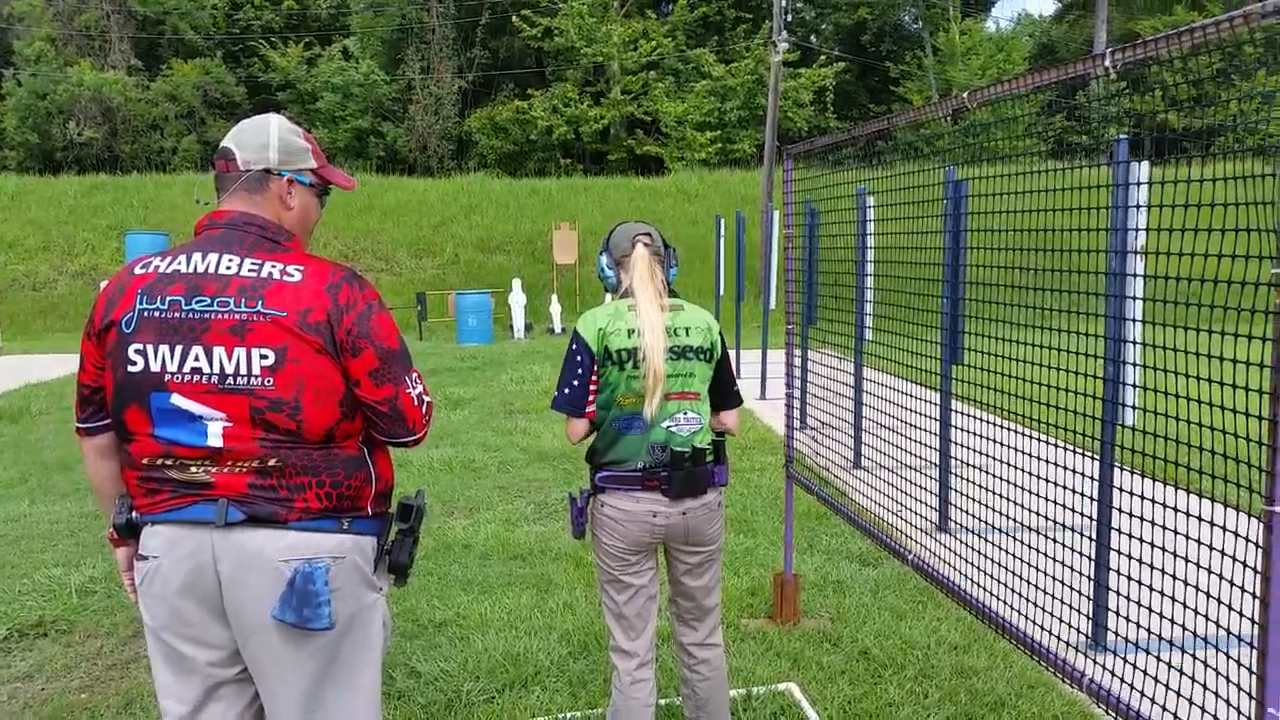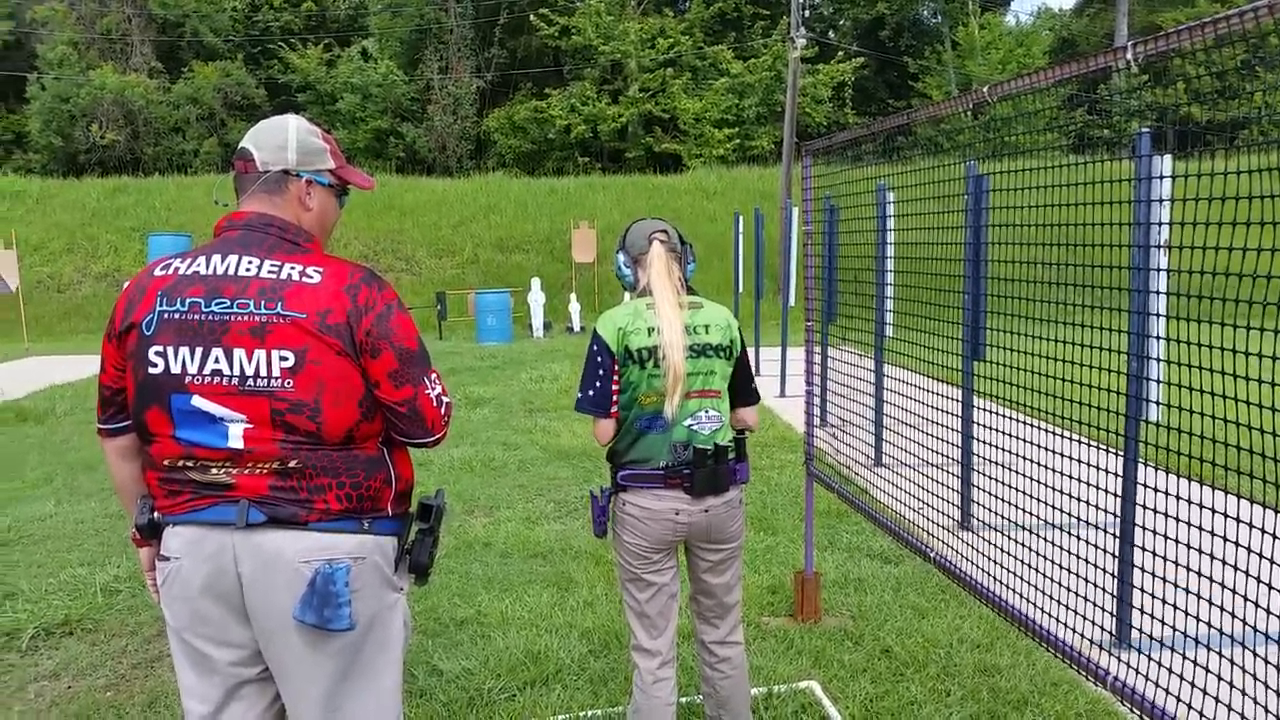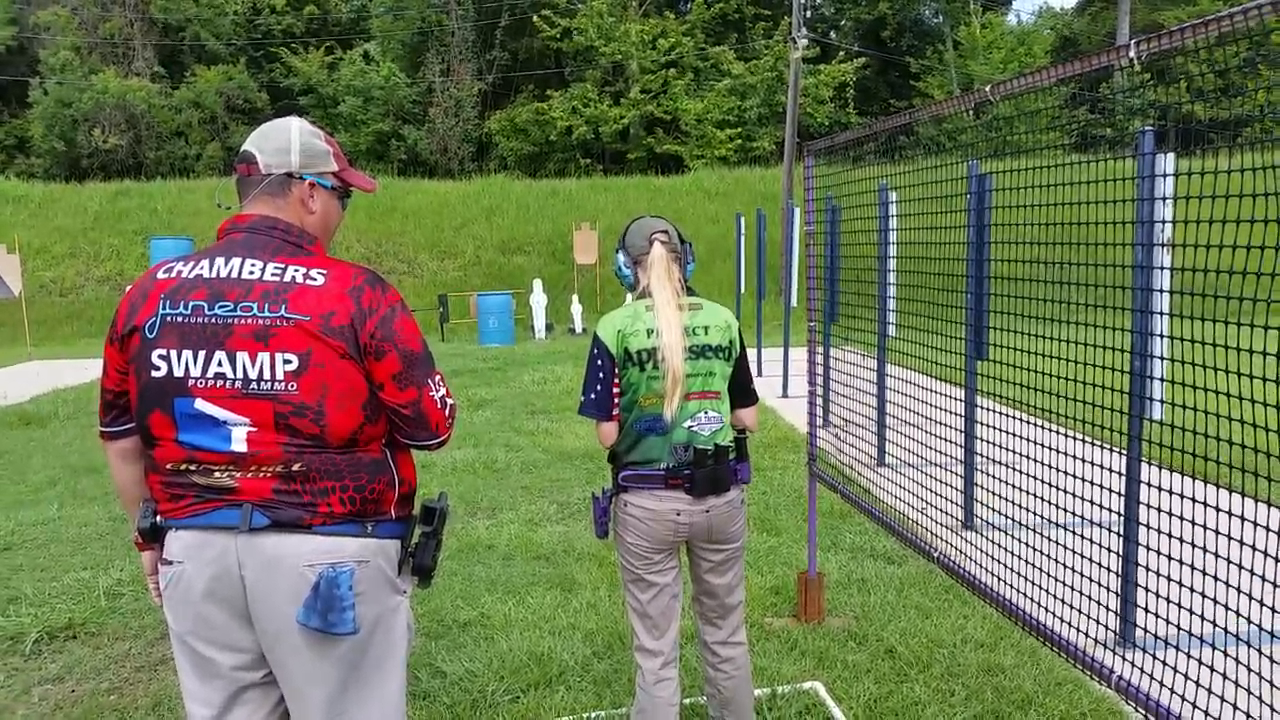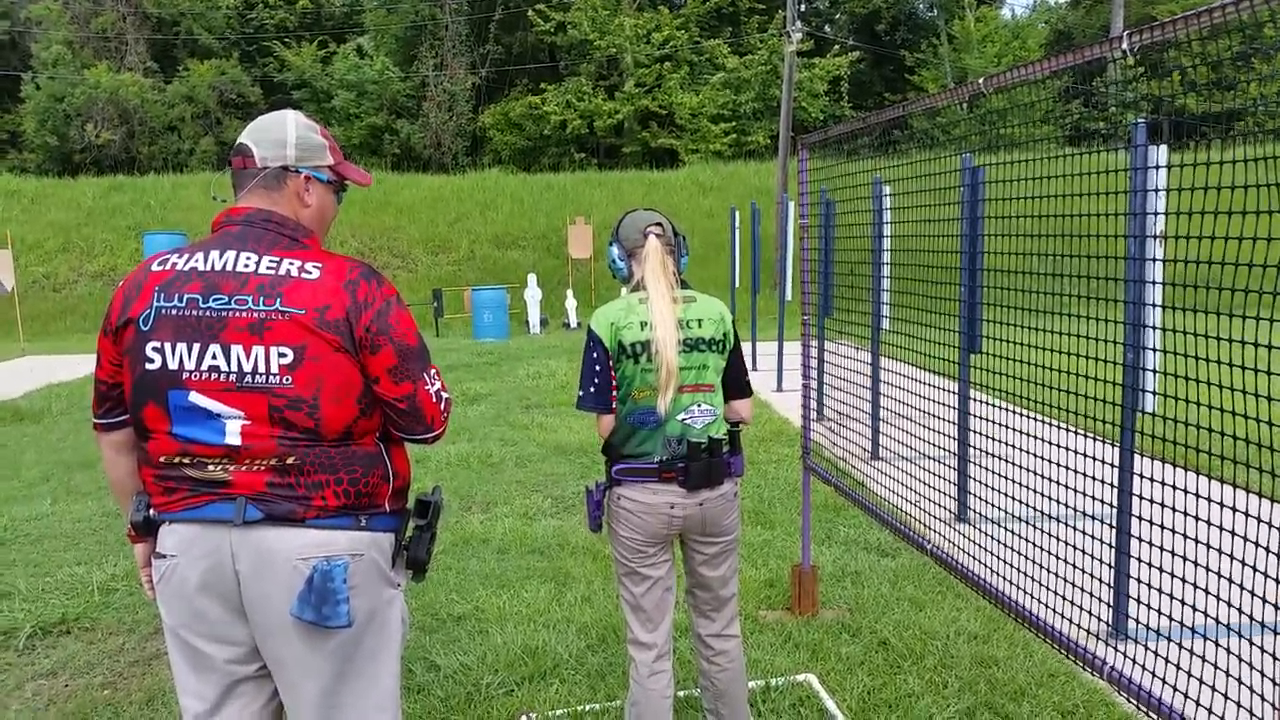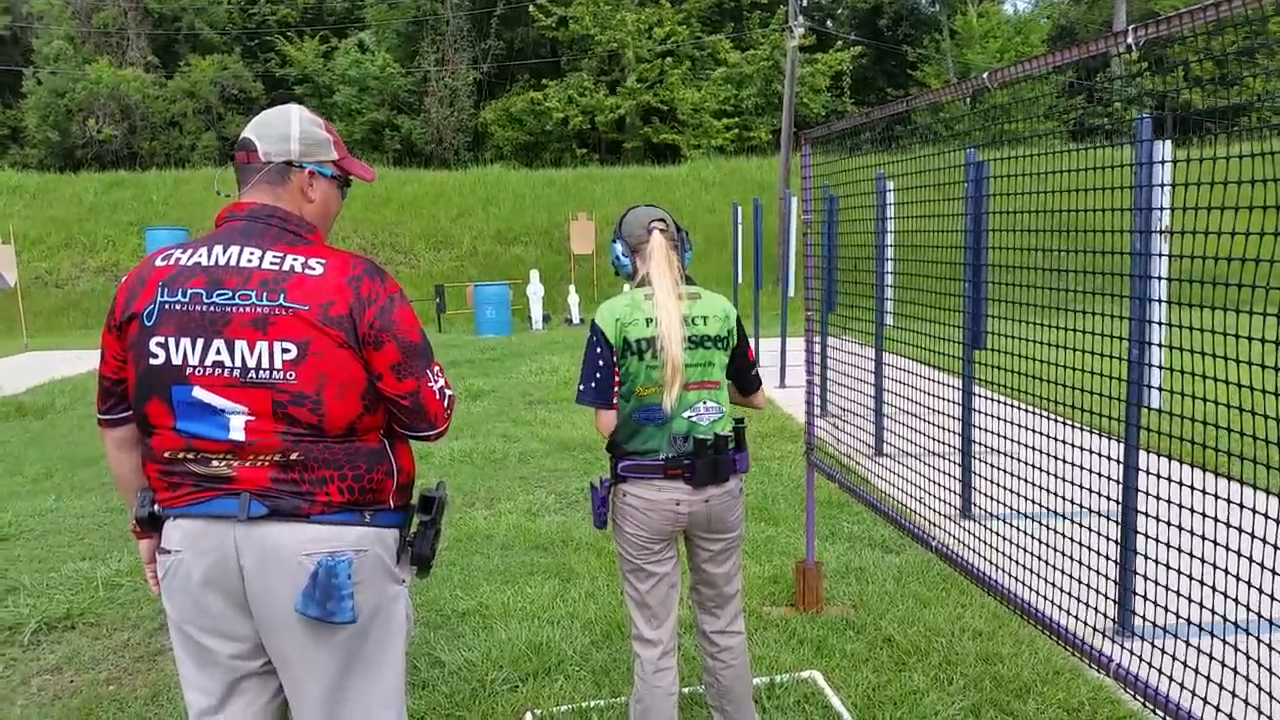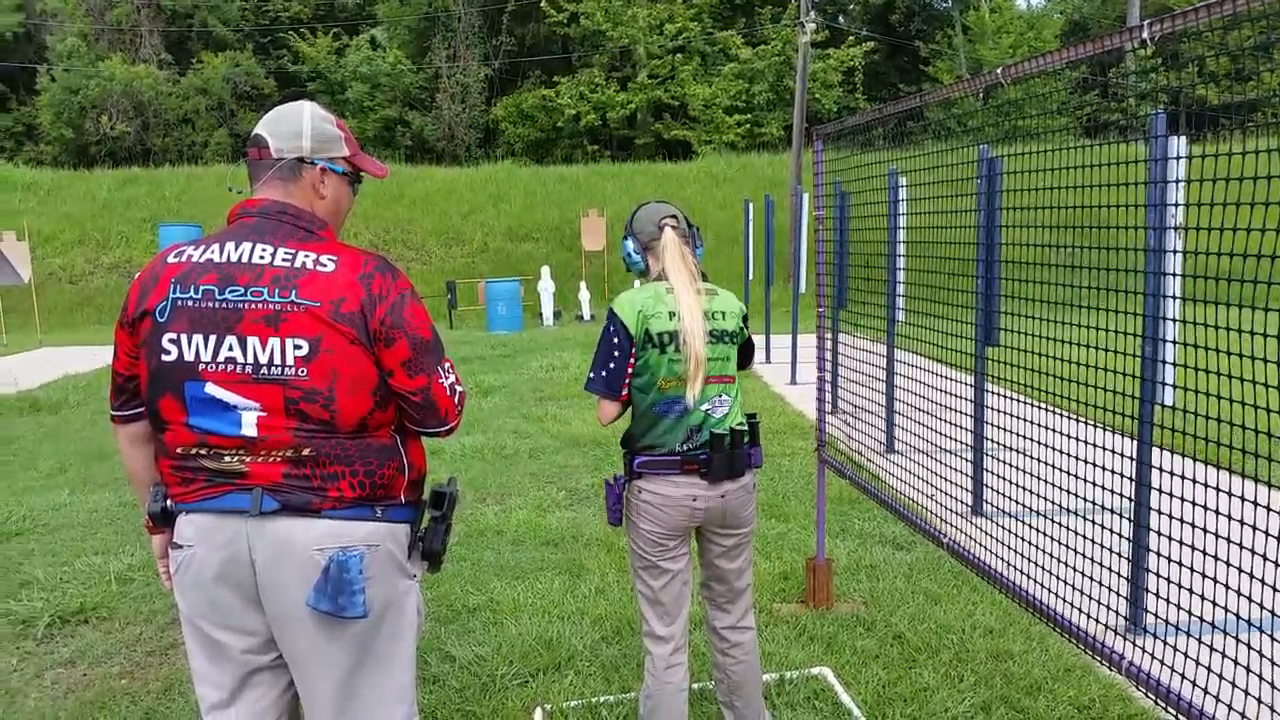
dt=0.5s
person 1, frame 1
left shoulder: (126, 288)
right shoulder: (333, 289)
left elbow: (97, 435)
right elbow: (409, 424)
left wrist: (125, 531)
left hip: (172, 546)
right hip: (304, 552)
person 1, frame 2
left shoulder: (146, 290)
right shoulder: (352, 290)
left elbow: (119, 436)
right elbow: (427, 425)
left wrist: (150, 531)
left hip: (193, 547)
right hip: (324, 551)
person 1, frame 3
left shoulder: (147, 294)
right shoulder: (356, 292)
left elbow: (121, 439)
right elbow: (432, 428)
left wrist: (152, 536)
left hip: (197, 551)
right hip: (327, 556)
person 1, frame 4
left shoulder: (142, 286)
right shoulder: (351, 287)
left elbow: (115, 432)
right elbow: (426, 421)
left wrist: (143, 529)
left hip: (189, 544)
right hip: (321, 548)
person 1, frame 5
left shoulder: (146, 282)
right shoulder: (354, 283)
left elbow: (120, 428)
right elbow: (430, 418)
left wrist: (149, 526)
left hip: (195, 540)
right hip: (327, 545)
person 1, frame 6
left shoulder: (158, 277)
right shoulder: (365, 278)
left elbow: (132, 422)
right elbow: (440, 414)
left wrist: (161, 519)
left hip: (206, 534)
right hip: (338, 538)
person 2, frame 1
left shoulder: (596, 325)
right shoulder: (704, 323)
left elbow: (576, 430)
right elbow: (728, 422)
left hip: (625, 503)
right hip: (698, 498)
left knee: (632, 650)
right knee: (702, 636)
person 2, frame 2
left shoulder: (615, 324)
right shoulder: (723, 319)
left elbow: (604, 431)
right elbow: (747, 418)
left hip: (646, 500)
right hip: (719, 494)
left knee: (653, 648)
right knee: (723, 634)
person 2, frame 3
left shoulder: (616, 328)
right shoulder: (723, 320)
left elbow: (608, 434)
right elbow: (747, 419)
left hip: (648, 502)
right hip: (720, 495)
left knee: (655, 648)
right knee: (726, 634)
person 2, frame 4
left shoulder: (610, 320)
right shoulder: (716, 313)
left elbow: (606, 426)
right elbow: (741, 412)
left hip: (641, 495)
right hip: (714, 489)
left knee: (649, 642)
right knee: (720, 626)
person 2, frame 5
left shoulder: (614, 315)
right shoulder: (721, 309)
left elbow: (606, 424)
right elbow: (754, 397)
left hip: (646, 492)
right hip: (719, 486)
left knee: (654, 639)
right knee: (724, 623)
person 2, frame 6
left shoulder: (633, 306)
right shoulder: (730, 305)
left elbow: (607, 410)
left wrist: (642, 383)
left hip: (660, 488)
right hip: (732, 481)
left knee: (665, 635)
right knee: (734, 620)
